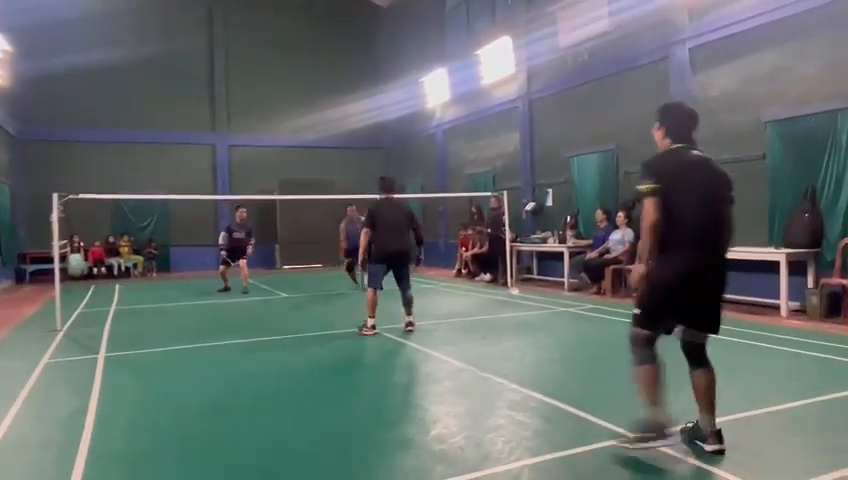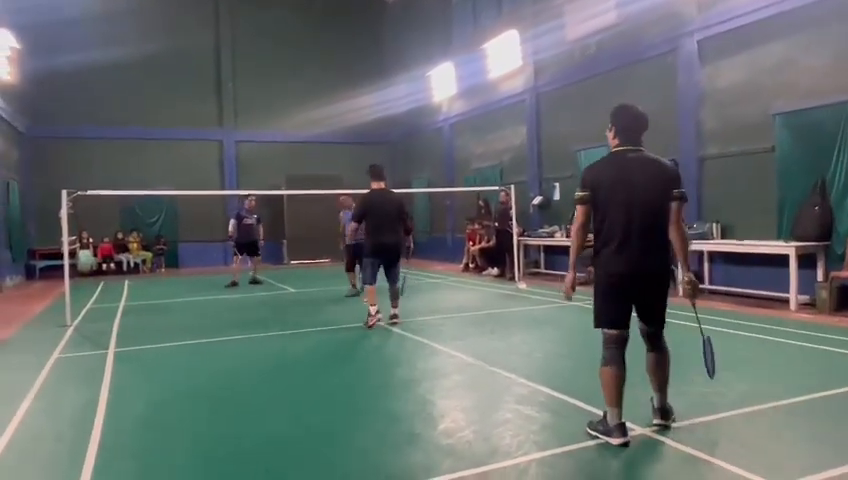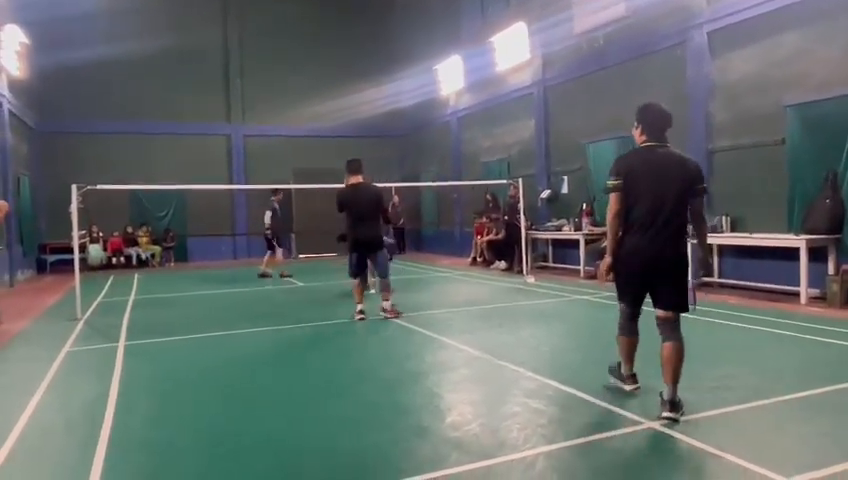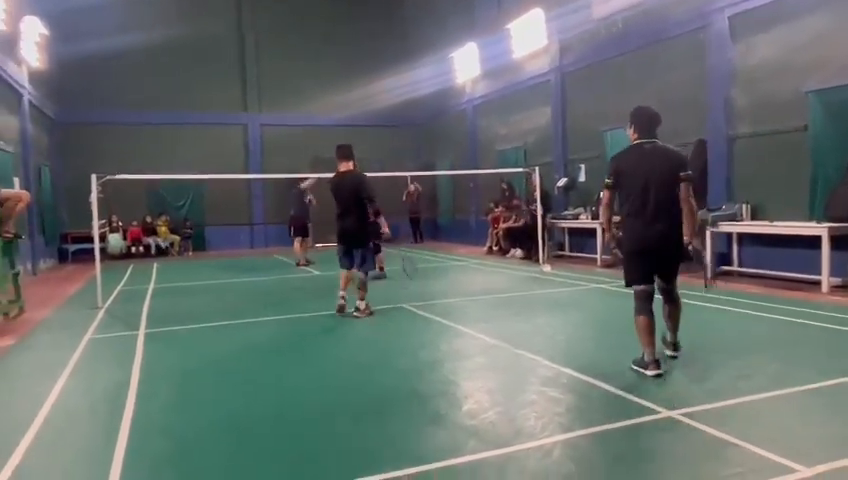
dt=0.7s
person 1, frame 1
left shoulder: (657, 166)
right shoulder: (715, 170)
left elbow: (652, 219)
right elbow: (726, 225)
left wrist: (644, 262)
left hip: (674, 268)
right hip: (711, 270)
left knee: (642, 338)
right knee: (695, 348)
left ankle: (656, 422)
right ankle: (709, 431)
person 1, frame 2
left shoulder: (594, 172)
right shoulder: (666, 171)
left elbow: (580, 226)
right elbow: (674, 225)
left wrist: (572, 269)
right wrist: (685, 269)
left hip: (612, 270)
right hip: (655, 270)
left knee: (613, 343)
right knee: (654, 337)
left ankle: (614, 424)
right ankle: (661, 406)
person 1, frame 3
left shoulder: (624, 163)
right shoulder: (689, 167)
left elbow: (615, 213)
right elbow: (697, 215)
left wrist: (610, 253)
right wrist: (703, 251)
left hip: (632, 254)
right hip: (672, 256)
left knee: (629, 316)
right knee: (669, 324)
left ankle: (626, 374)
right ankle: (670, 399)
person 1, frame 4
left shoulder: (619, 161)
right shoulder: (677, 157)
left elbow: (607, 202)
right elbow: (686, 201)
left wrist: (608, 231)
right wrist: (690, 235)
left hip: (636, 239)
right hip: (670, 237)
left knee: (642, 297)
right knee: (668, 289)
left ankle: (650, 360)
right ankle: (672, 341)
person 2, frame 1
left shoulder: (374, 208)
right shoulder: (405, 208)
left elbow: (366, 232)
right elbow: (417, 232)
left wrist: (361, 255)
right wrist: (419, 252)
left hip: (381, 253)
right hip: (402, 253)
left knee: (372, 287)
right knee: (405, 288)
left ankle: (370, 324)
right ankle: (409, 320)
person 2, frame 2
left shoulder: (366, 199)
right shoulder: (397, 198)
left elbow: (355, 224)
right elbow: (406, 223)
left wrist: (350, 236)
right wrist: (409, 241)
left hip: (373, 247)
right hip: (394, 246)
left knee: (369, 282)
right knee: (393, 281)
left ankle: (374, 311)
right ankle: (394, 313)
person 2, frame 3
left shoulder: (343, 193)
right shoulder: (374, 190)
right elbow: (385, 214)
right wrist: (389, 225)
left hip: (355, 241)
right hip: (375, 239)
left knee: (358, 277)
right knee: (383, 274)
left ankle: (359, 309)
right ankle: (387, 306)
person 2, frame 4
left shoulder: (334, 181)
right shoulder: (360, 178)
right elbow: (371, 204)
left hip: (343, 230)
right hip: (360, 230)
left knee: (346, 265)
right knee: (362, 268)
left ankle: (342, 295)
right ankle: (361, 305)
